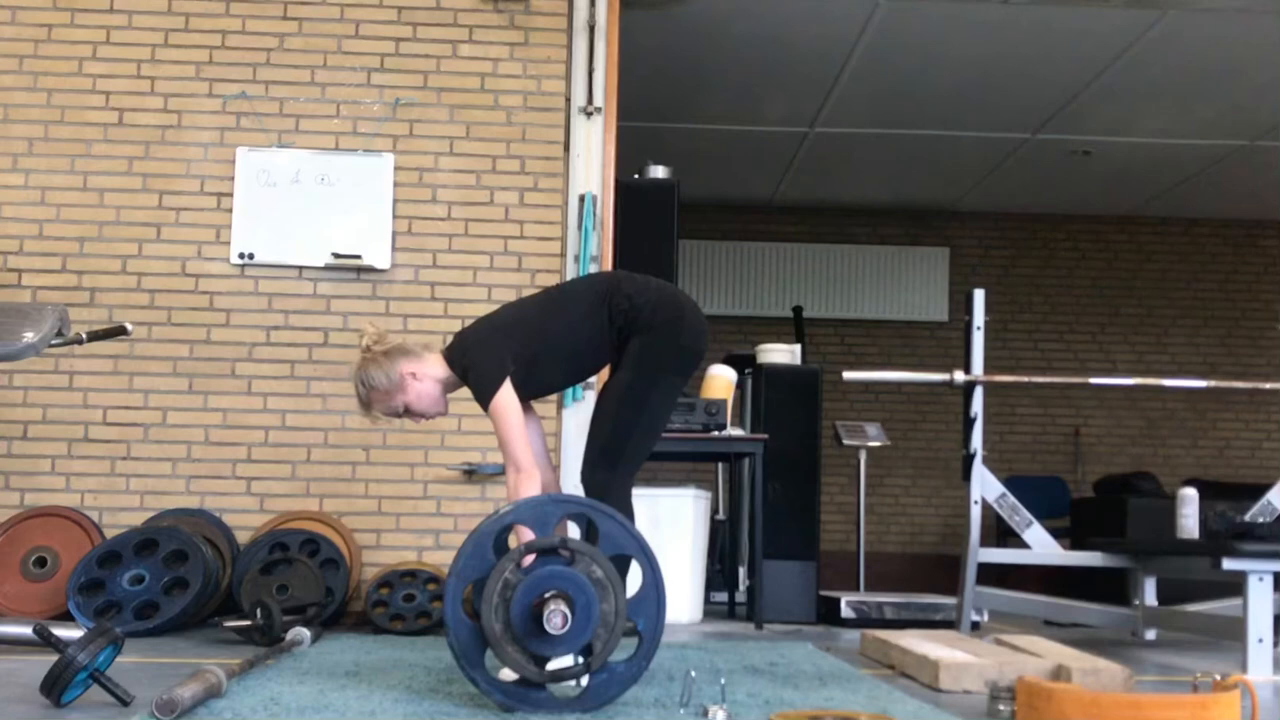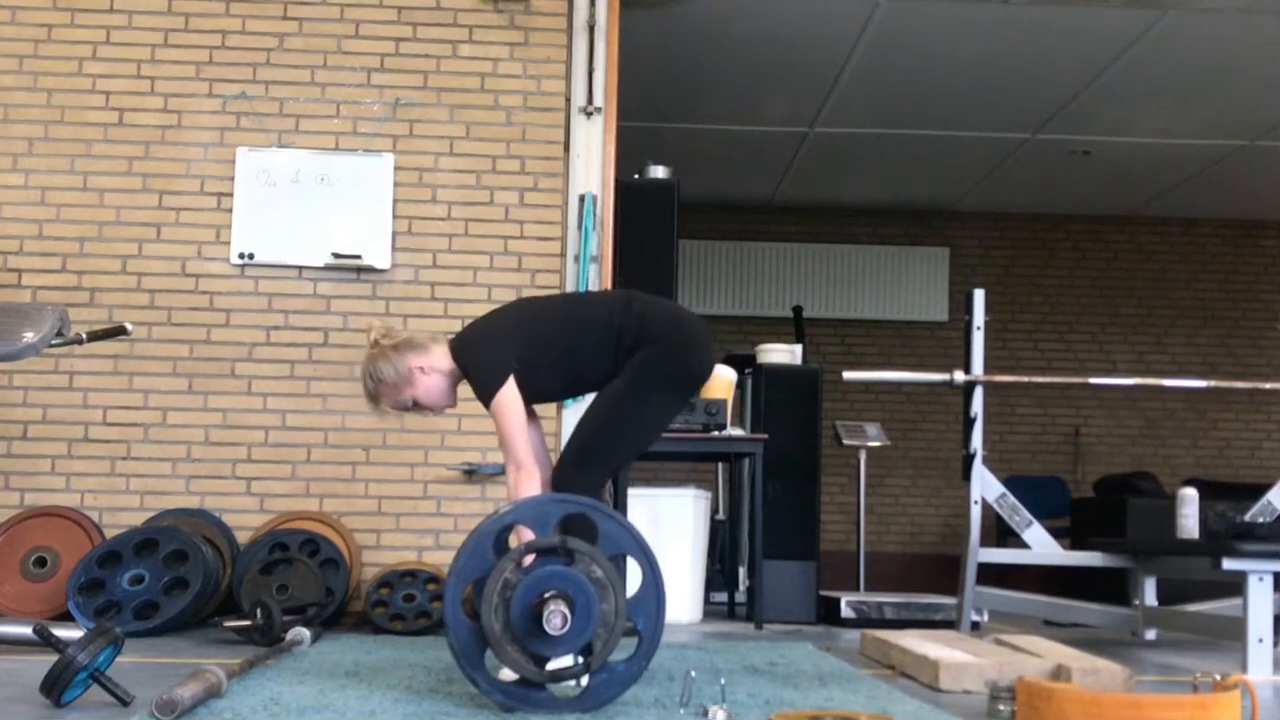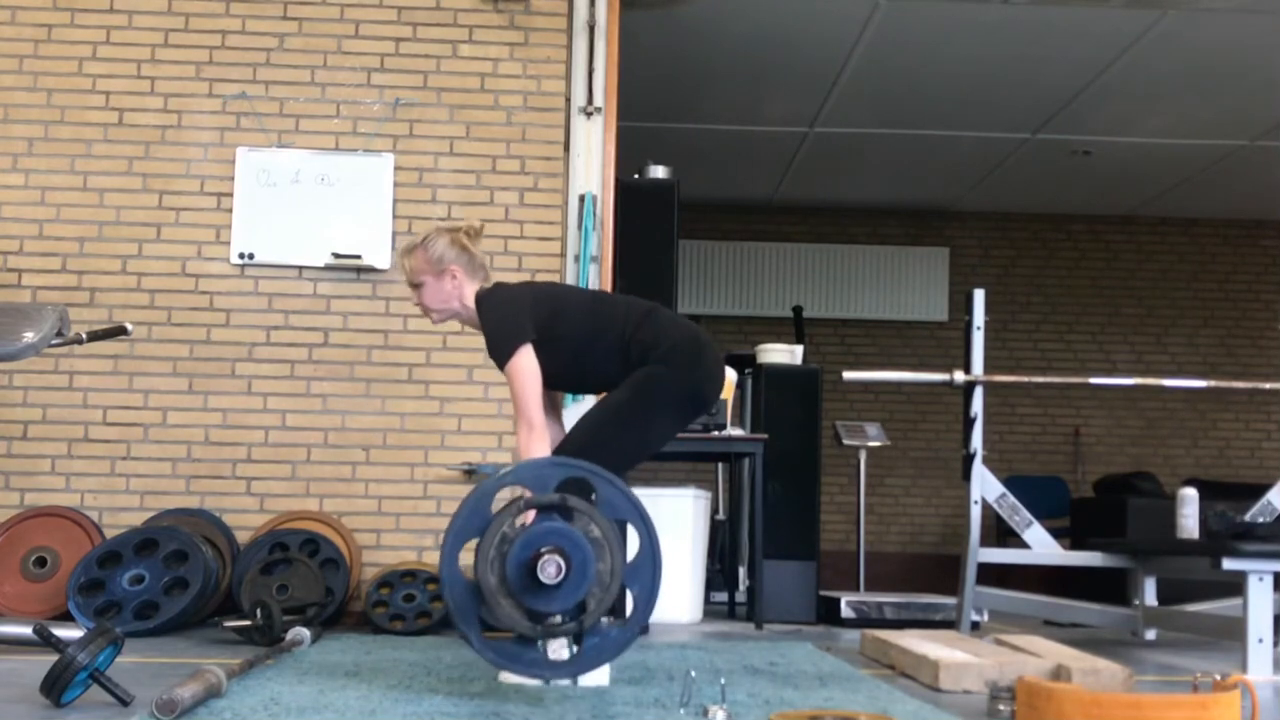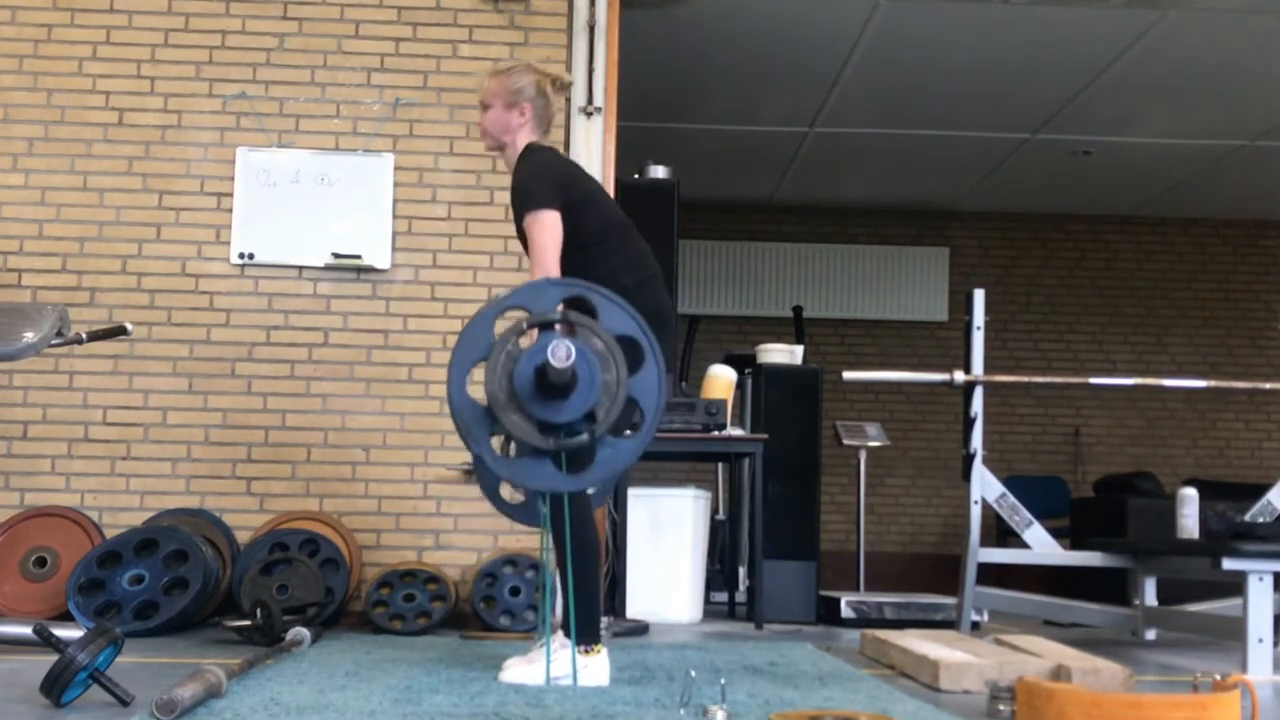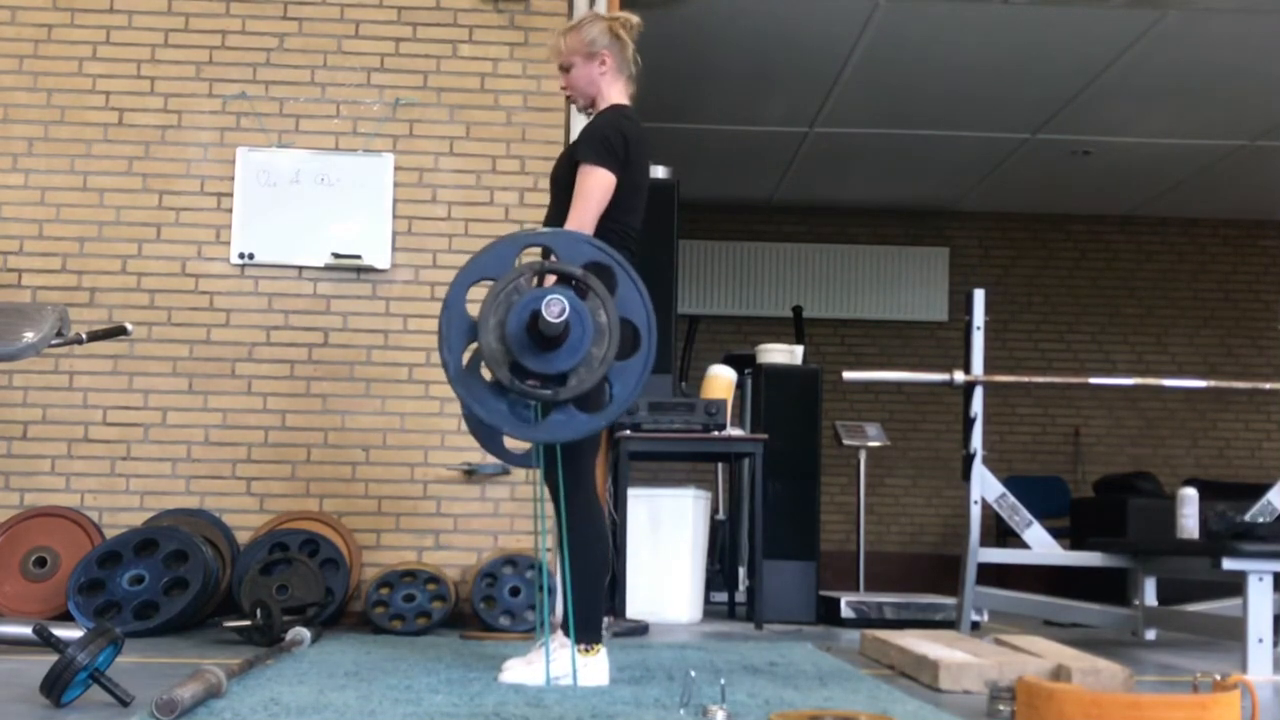
dt=1s
person 1, frame 1
left shoulder: (479, 360)
right shoulder: (482, 357)
left elbow: (523, 472)
right elbow: (539, 470)
left hip: (664, 327)
right hip: (655, 327)
left knee: (604, 476)
right knee: (602, 476)
person 1, frame 2
left shoulder: (481, 357)
right shoulder: (485, 353)
left elbow: (522, 470)
right elbow: (538, 469)
left hip: (671, 346)
right hip: (669, 345)
left knee: (575, 478)
right knee: (574, 479)
person 1, frame 3
left shoulder: (504, 313)
right shoulder: (508, 306)
left elbow: (532, 428)
right elbow: (547, 424)
left hip: (679, 366)
right hip: (678, 365)
person 1, frame 4
left shoulder: (536, 171)
right shoulder: (546, 170)
left elbow: (546, 281)
right elbow: (559, 281)
left ankle: (584, 651)
right ankle: (578, 637)
person 1, frame 5
left shoulder: (608, 130)
right shoulder: (624, 134)
left elbow: (578, 229)
left knee: (572, 483)
right knee: (569, 481)
left ankle: (585, 650)
right ankle: (579, 635)
